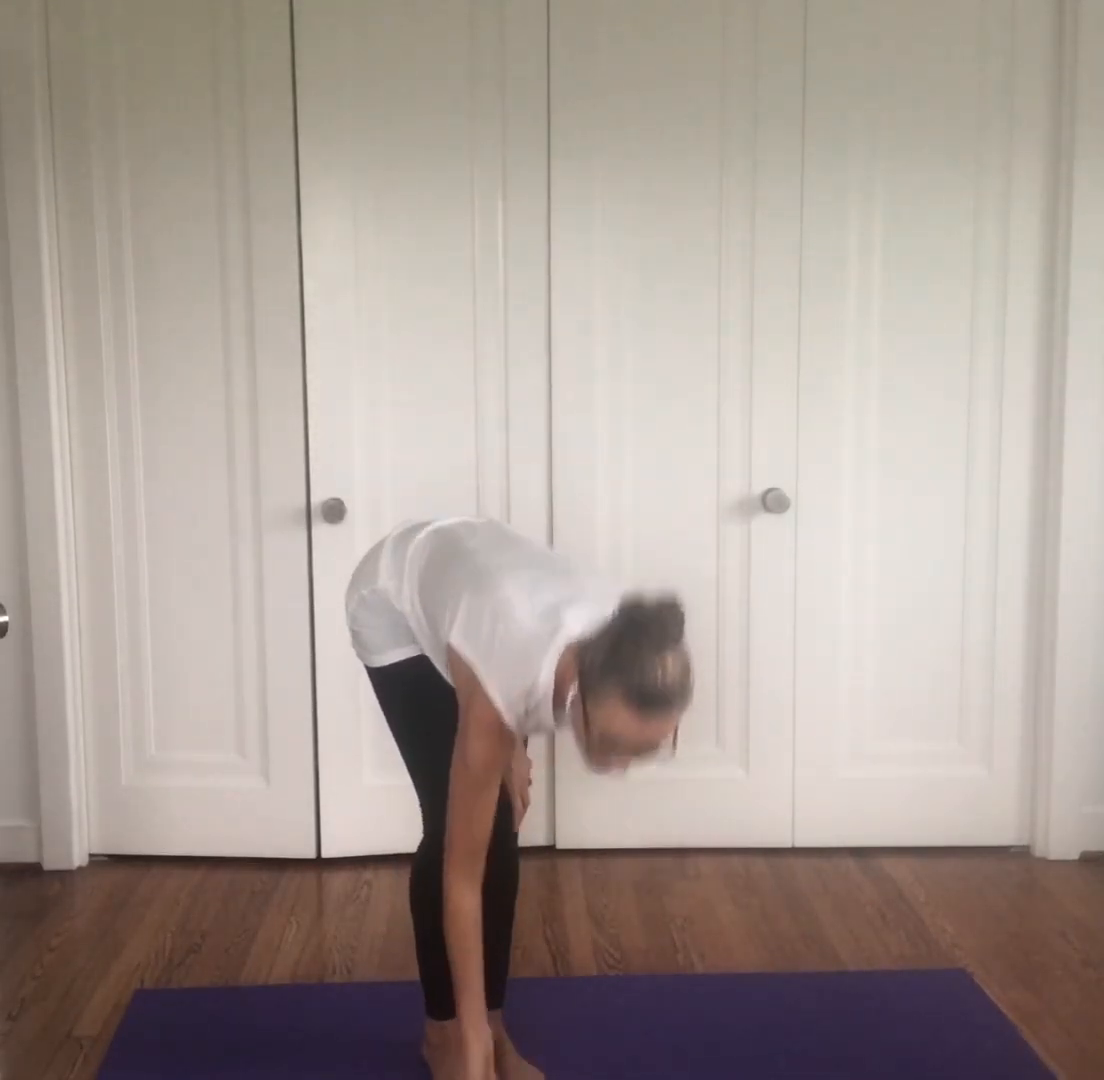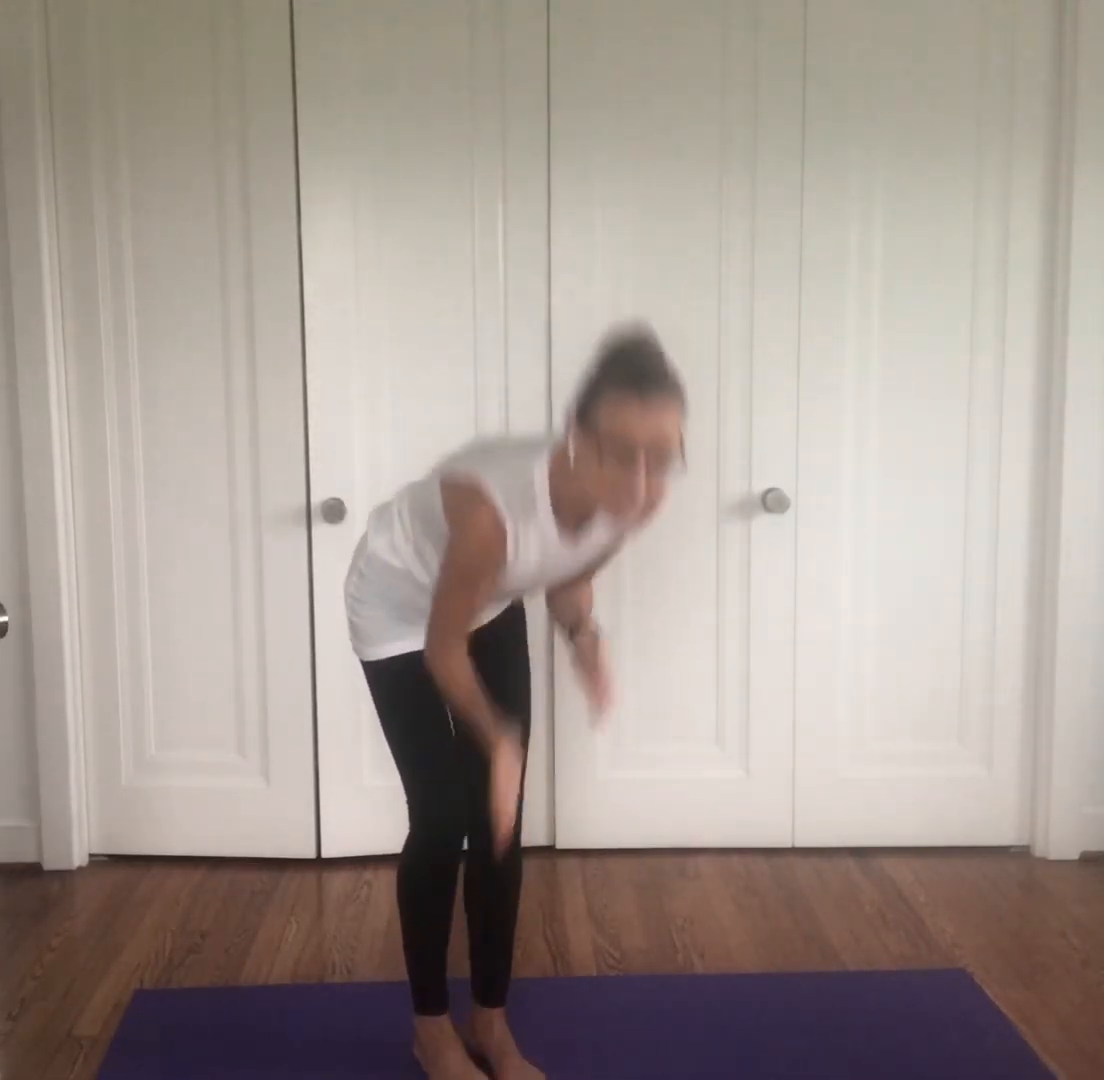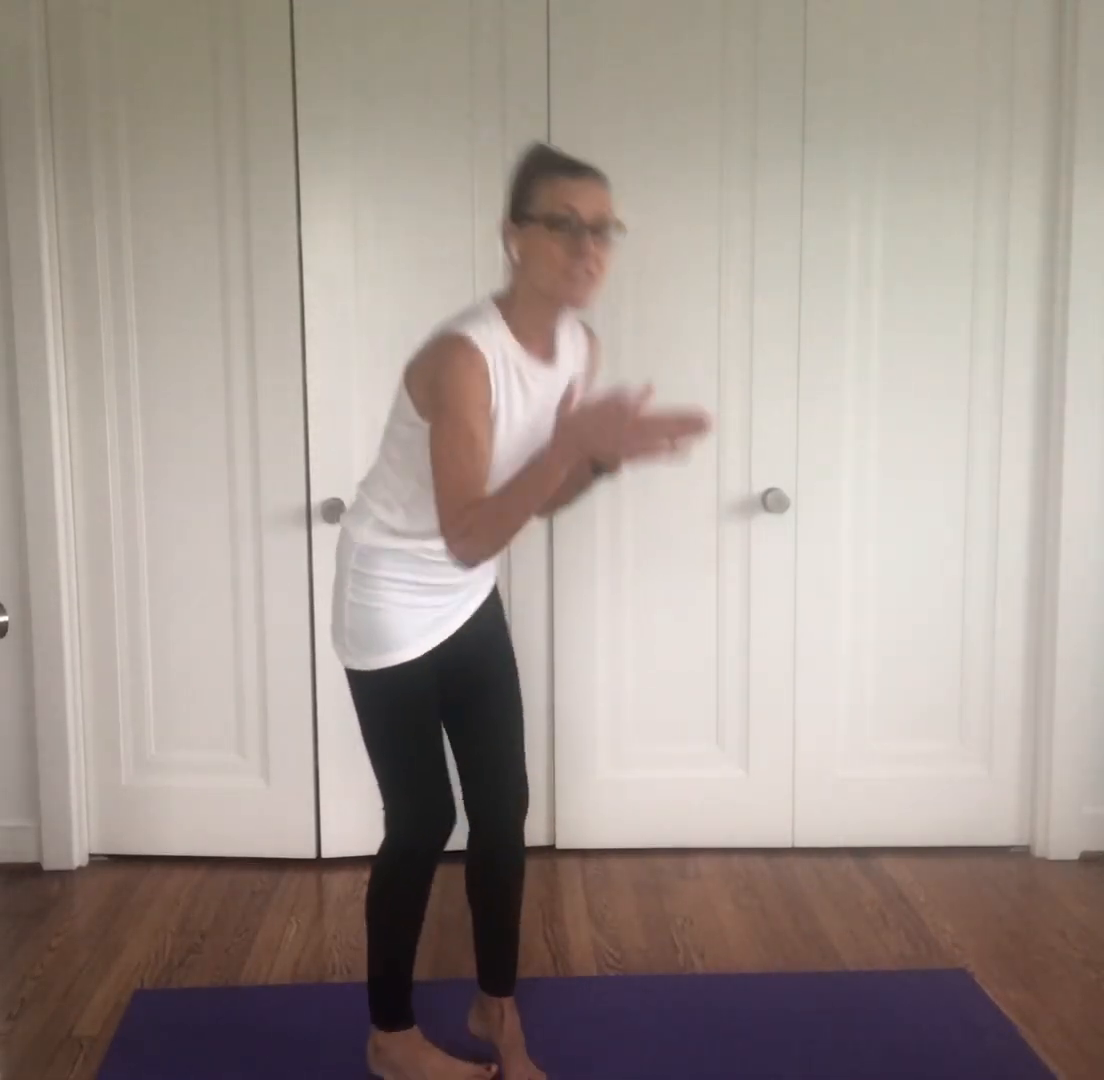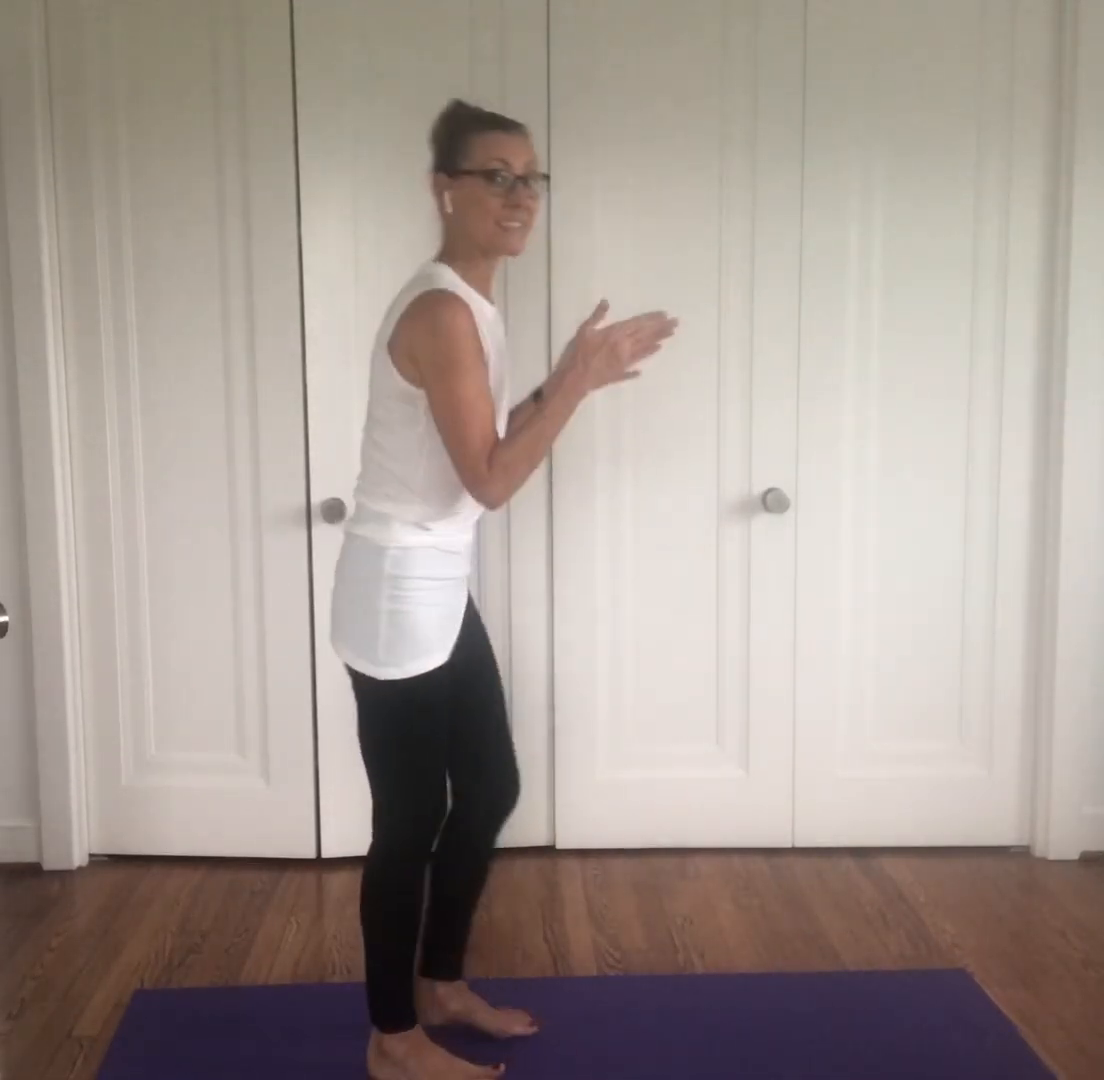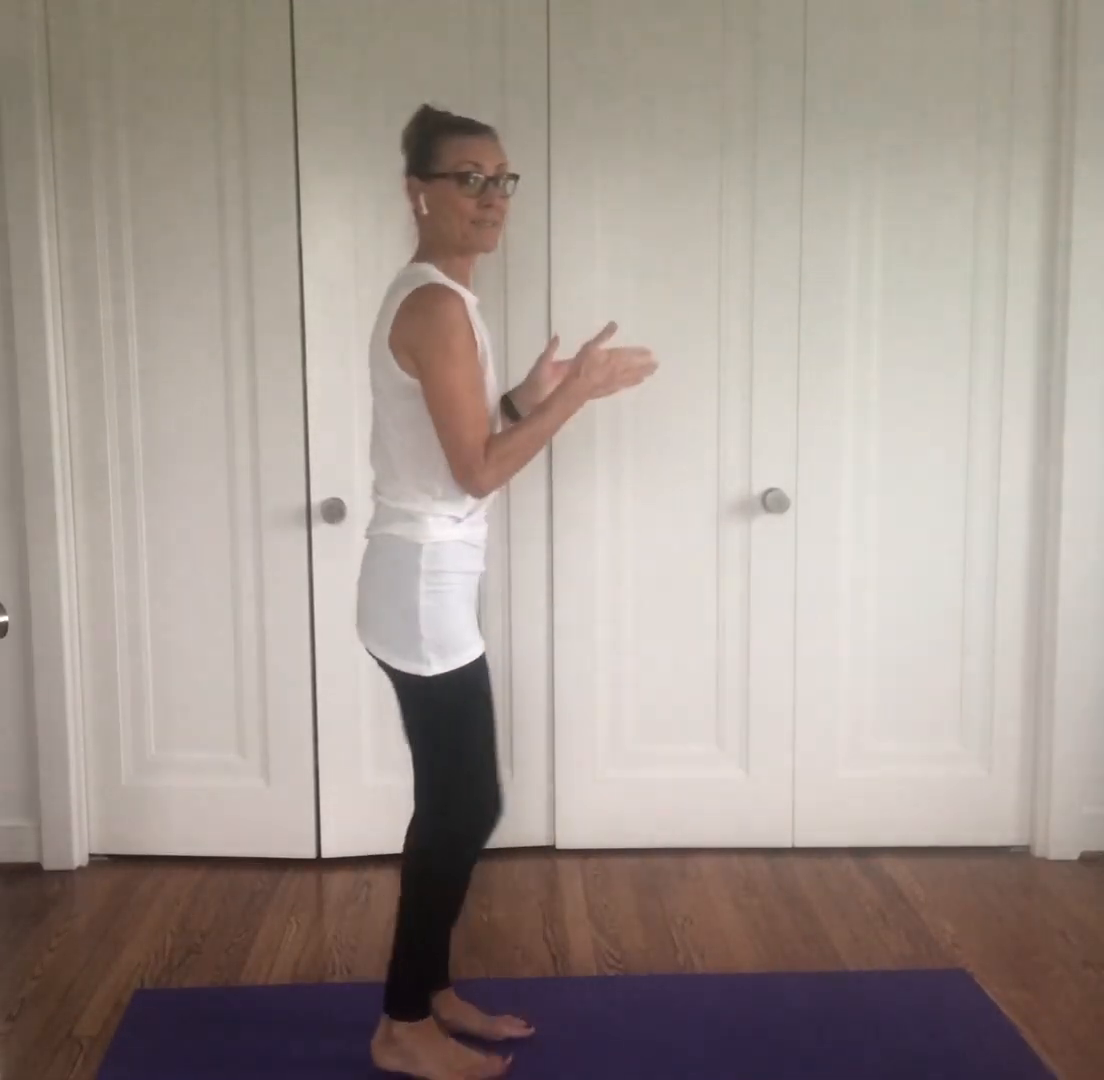
dt=0.3s
person 1, frame 1
left shoulder: (637, 648)
right shoulder: (501, 681)
right elbow: (462, 881)
left wrist: (515, 739)
right hip: (395, 605)
left knee: (499, 826)
right knee: (454, 825)
left ankle: (493, 1022)
right ankle: (442, 1029)
person 1, frame 2
left shoulder: (630, 492)
right shoulder: (490, 504)
right elbow: (443, 649)
left wrist: (582, 638)
right wrist: (497, 742)
left hip: (489, 610)
right hip: (400, 606)
left knee: (498, 822)
right knee: (442, 820)
left ankle: (490, 1017)
person 1, frame 3
left shoulder: (576, 344)
right shoulder: (461, 357)
right elbow: (468, 536)
left wrist: (607, 452)
right wrist: (565, 455)
left hip: (468, 603)
right hip: (390, 602)
left knee: (503, 811)
right knee: (422, 820)
person 1, frame 4
left shoulder: (464, 304)
right shoulder: (443, 313)
right elbow: (487, 479)
left wrist: (559, 385)
right wrist: (578, 379)
left hip: (436, 590)
right hip: (399, 595)
left knee: (491, 789)
right knee: (409, 820)
left ankle: (438, 981)
person 1, frame 5
left shoulder: (435, 299)
right shoulder: (436, 304)
right elbow: (477, 470)
left wrist: (526, 397)
right wrist: (576, 393)
left hip: (435, 581)
right hip: (427, 587)
left knee: (454, 803)
right knee: (465, 807)
left ankle: (431, 991)
